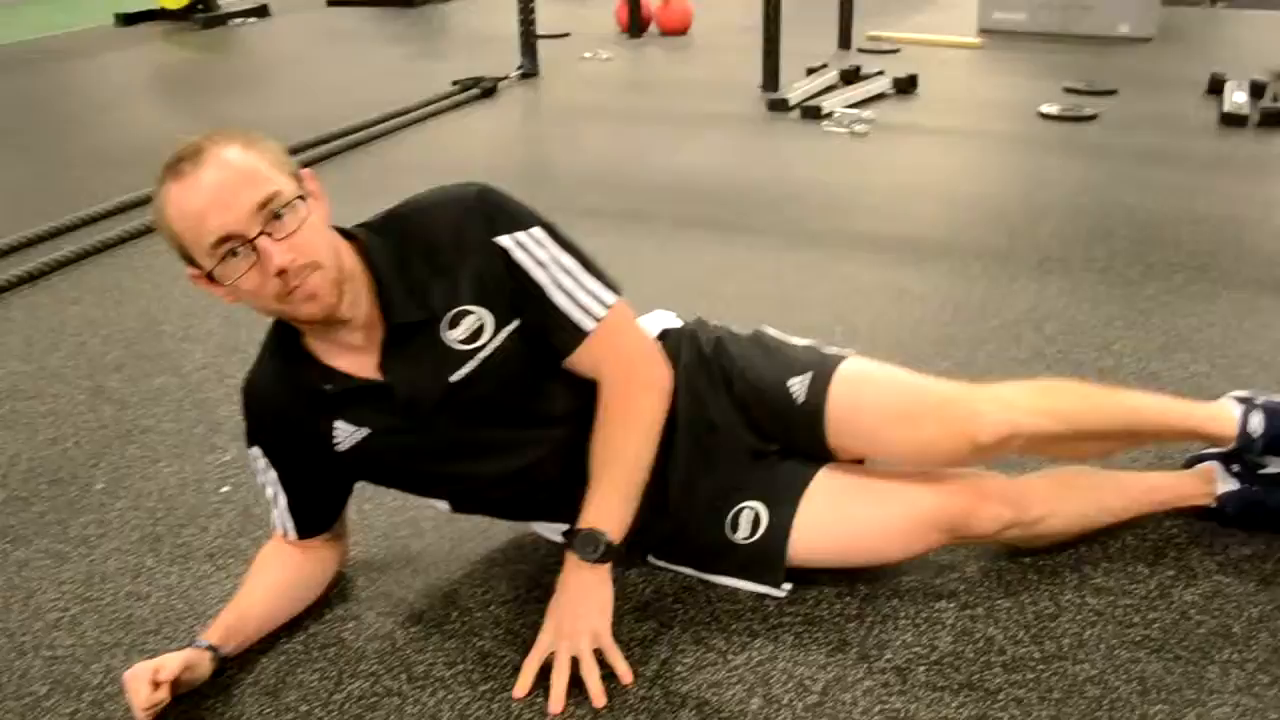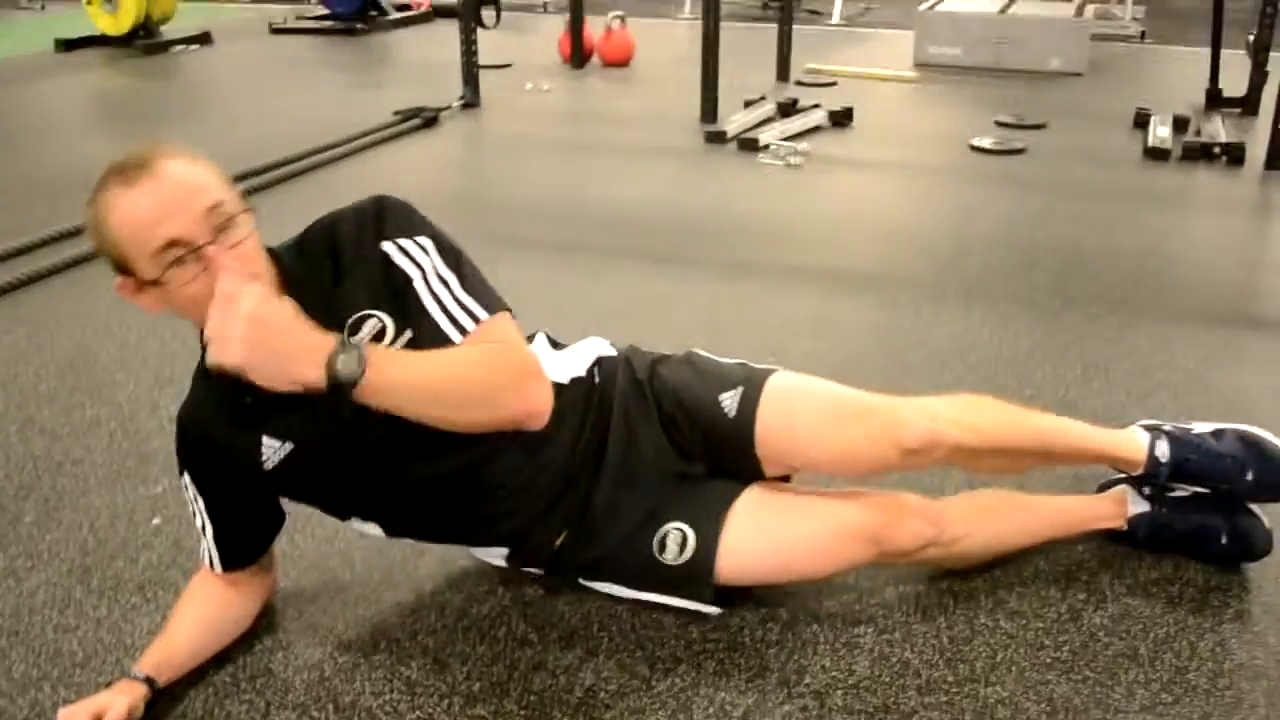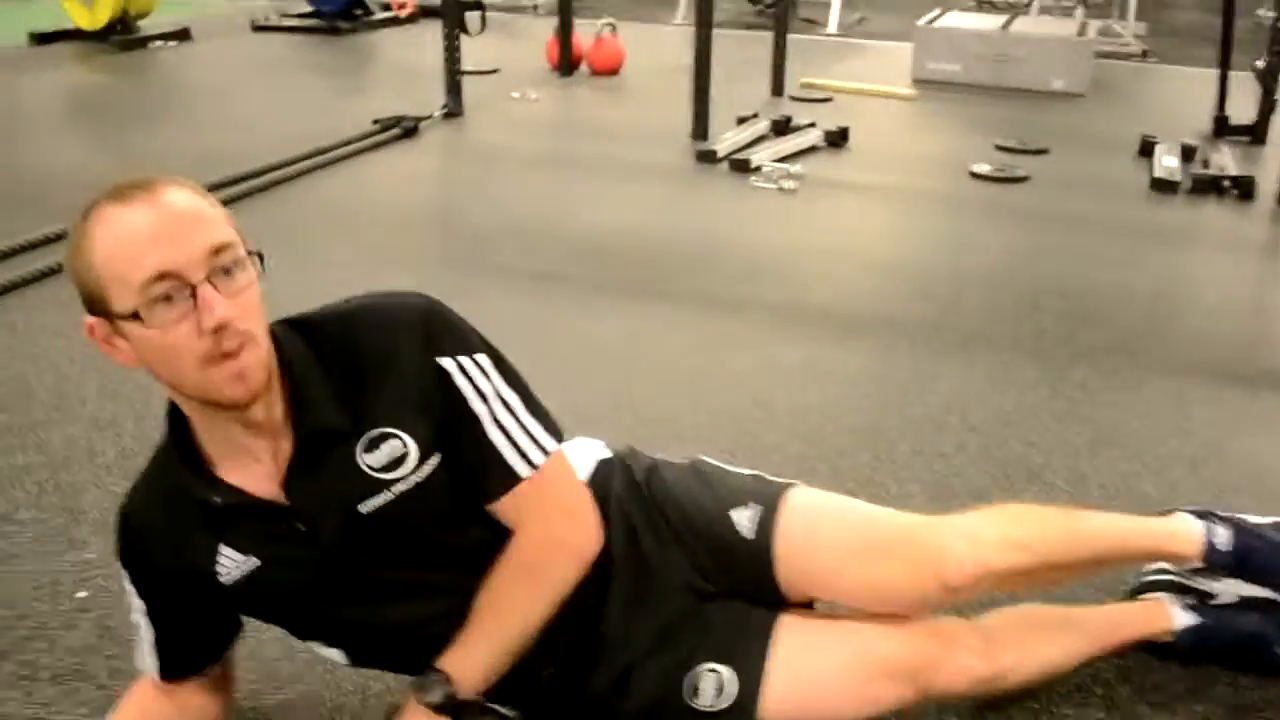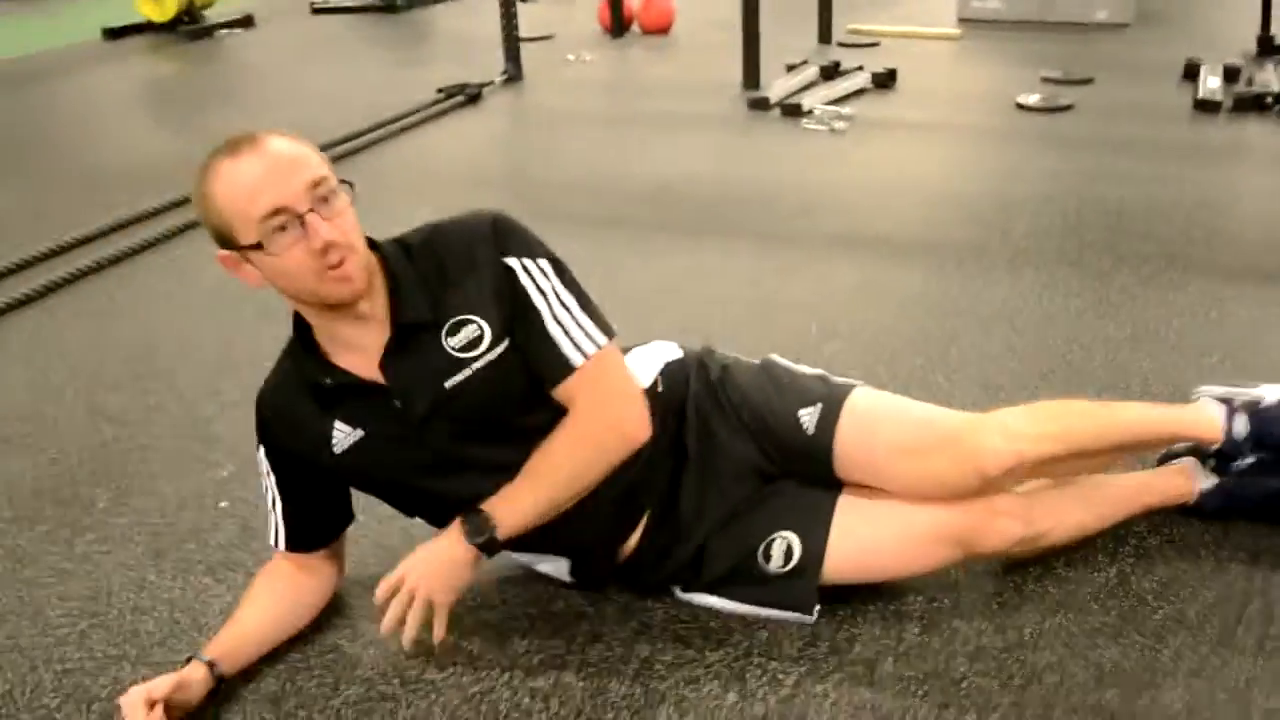
dt=0.7s
person 1, frame 1
left shoulder: (466, 226)
right shoulder: (287, 408)
left elbow: (633, 364)
right elbow: (309, 542)
left wrist: (586, 564)
left hip: (699, 385)
right hip: (673, 512)
left knee: (971, 425)
right knee: (968, 512)
person 1, frame 2
left shoulder: (369, 239)
right shoulder: (218, 430)
left elbow: (519, 389)
right elbow: (238, 577)
left wrist: (330, 359)
left hip: (624, 404)
right hip: (594, 528)
left knee: (896, 434)
right knee: (898, 528)
left ankle: (1149, 449)
right ankle: (1137, 517)
person 1, frame 3
left shoulder: (399, 341)
right shoulder: (170, 530)
left elbow: (563, 523)
left hip: (638, 524)
left knee: (932, 570)
right ankle: (1172, 620)
person 1, frame 4
left shoulder: (480, 254)
right shoulder: (295, 417)
left elbow: (614, 410)
right elbow: (307, 562)
left wrist: (469, 536)
left hip: (697, 414)
right hip: (667, 549)
left knee: (971, 457)
right knee: (979, 530)
